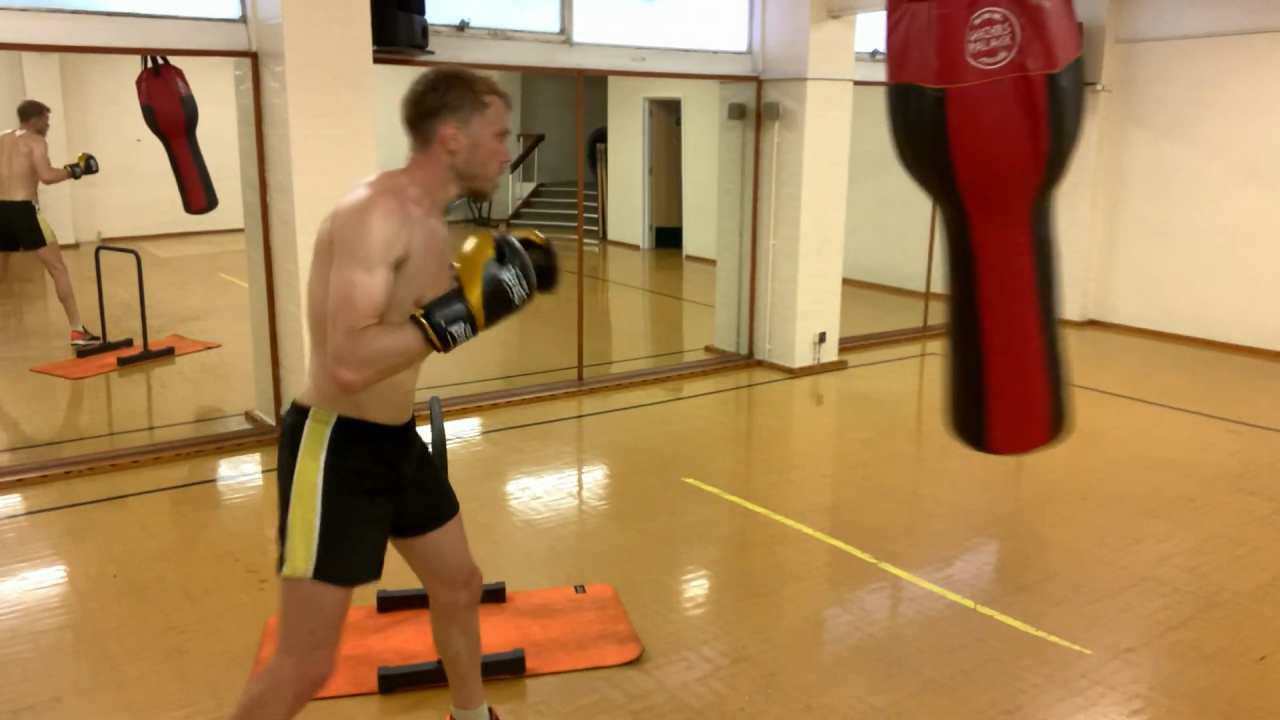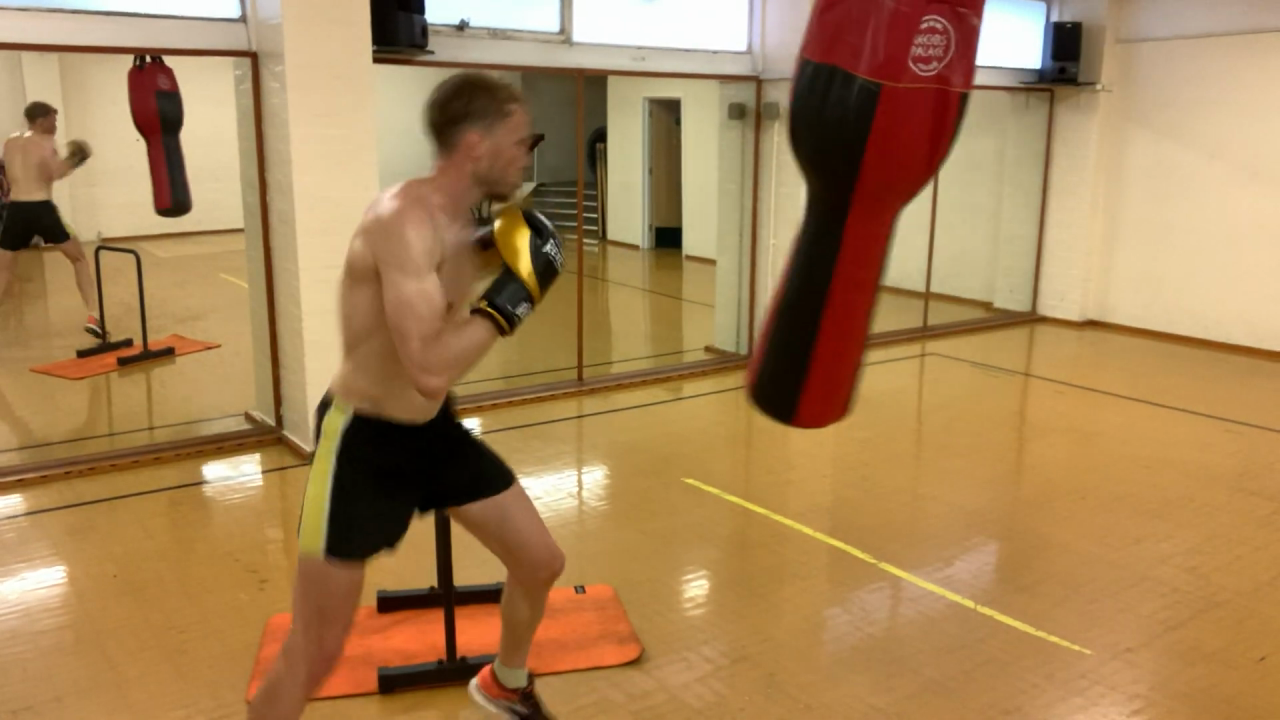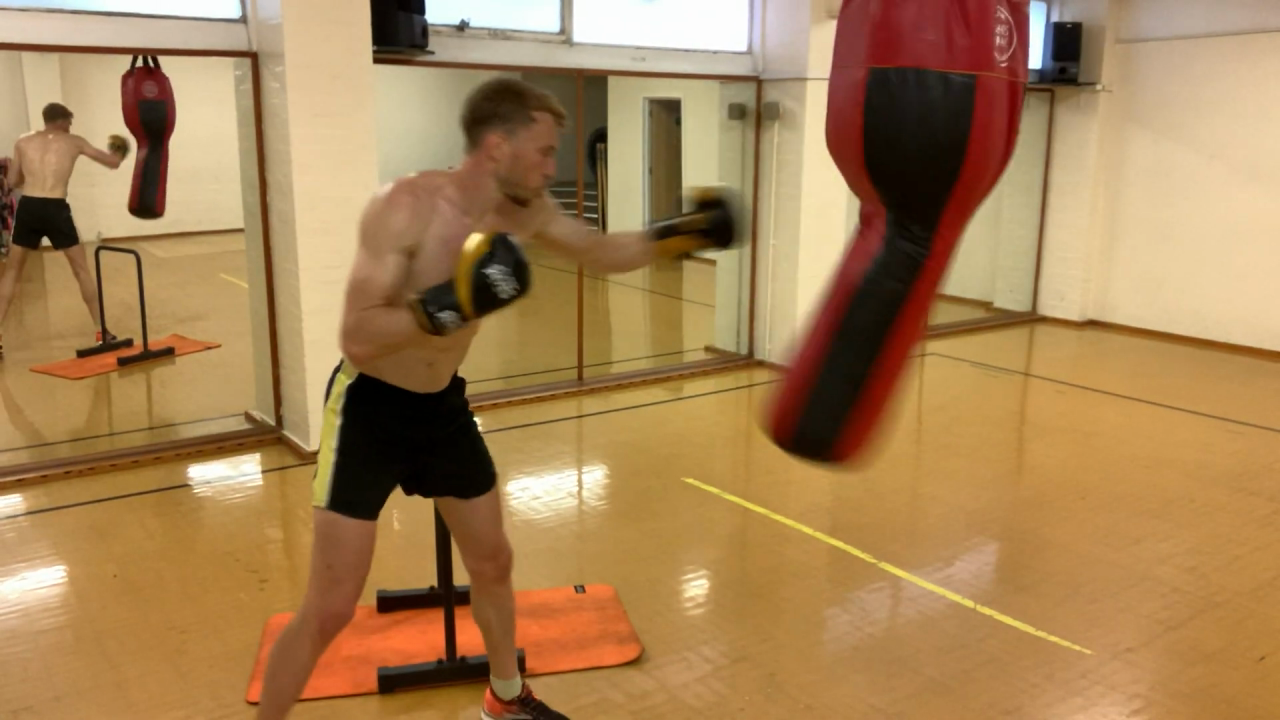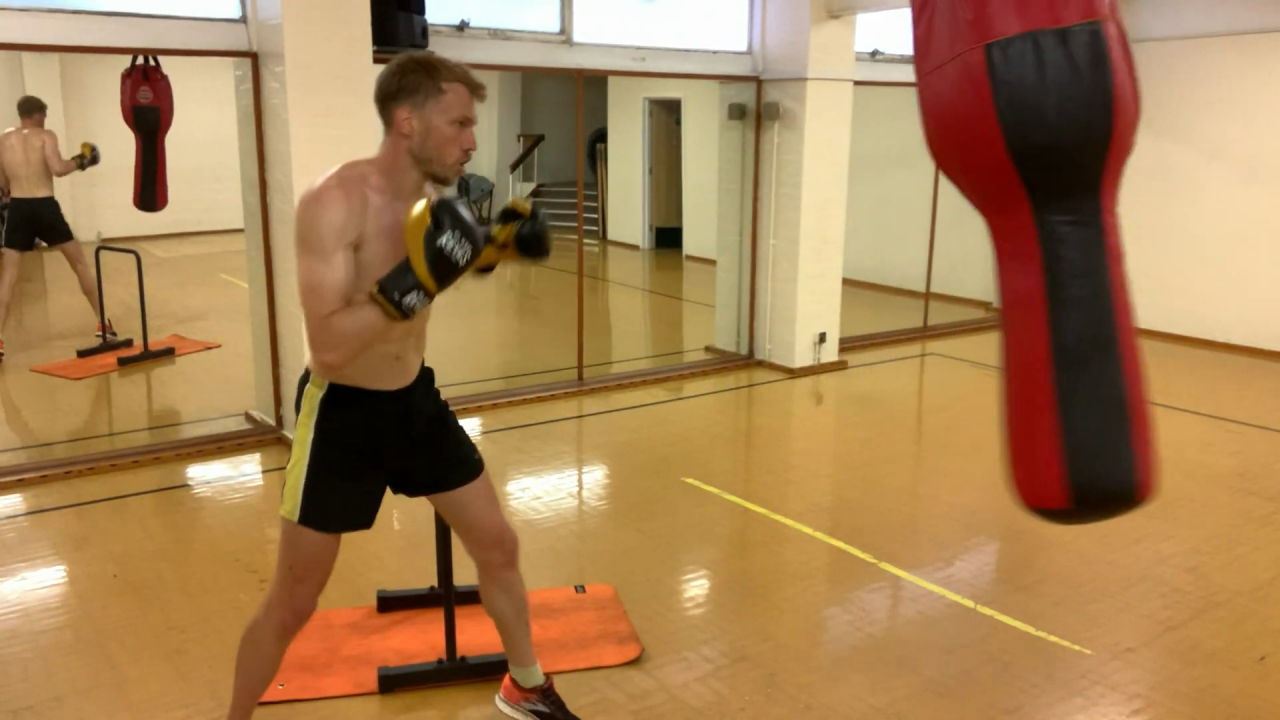
dt=0.4s
person 1, frame 1
left shoulder: (430, 217)
right shoulder: (376, 212)
right elbow: (348, 363)
left wrist: (487, 284)
right wrist: (463, 310)
left hip: (397, 440)
right hip: (335, 448)
left knee: (459, 585)
person 1, frame 2
left shoulder: (454, 214)
right shoulder: (407, 222)
right elbow: (430, 372)
left wrist: (491, 246)
right wrist: (514, 291)
left hip: (436, 431)
right hip: (362, 441)
left knee: (541, 562)
right knee: (314, 652)
person 1, frame 3
left shoulder: (521, 208)
right shoulder: (401, 206)
left elbow: (603, 253)
right elbow: (357, 340)
left wrist: (682, 230)
right wrist: (454, 299)
left hip: (441, 405)
right hip: (369, 405)
left knee: (493, 560)
right knee: (330, 609)
person 1, frame 4
left shoulder: (425, 195)
right shoulder: (334, 201)
right elbow: (329, 349)
right wrist: (414, 279)
left hip: (417, 402)
right hip: (342, 415)
left knee: (498, 545)
right knee: (291, 606)
person 2, frame 1
right shoulder: (35, 141)
right elbow: (47, 176)
right wrist: (76, 169)
right hip: (23, 210)
right knee: (58, 269)
right ankle: (77, 331)
person 2, frame 2
right shoulder: (44, 141)
right elbow: (56, 171)
right wrist: (74, 158)
right hip: (42, 210)
right knee: (79, 260)
right ankle: (93, 317)
person 2, frame 3
left shoulder: (23, 141)
right shoulder: (73, 141)
right elbow: (113, 162)
right wrist: (121, 150)
left hip: (28, 206)
right hip: (56, 209)
right knee: (81, 270)
right ankle: (100, 331)
person 2, frame 4
right shoulder: (46, 136)
right elbow: (58, 169)
right wrist: (82, 160)
right hip: (45, 207)
right knee: (79, 263)
right ankle: (102, 323)
